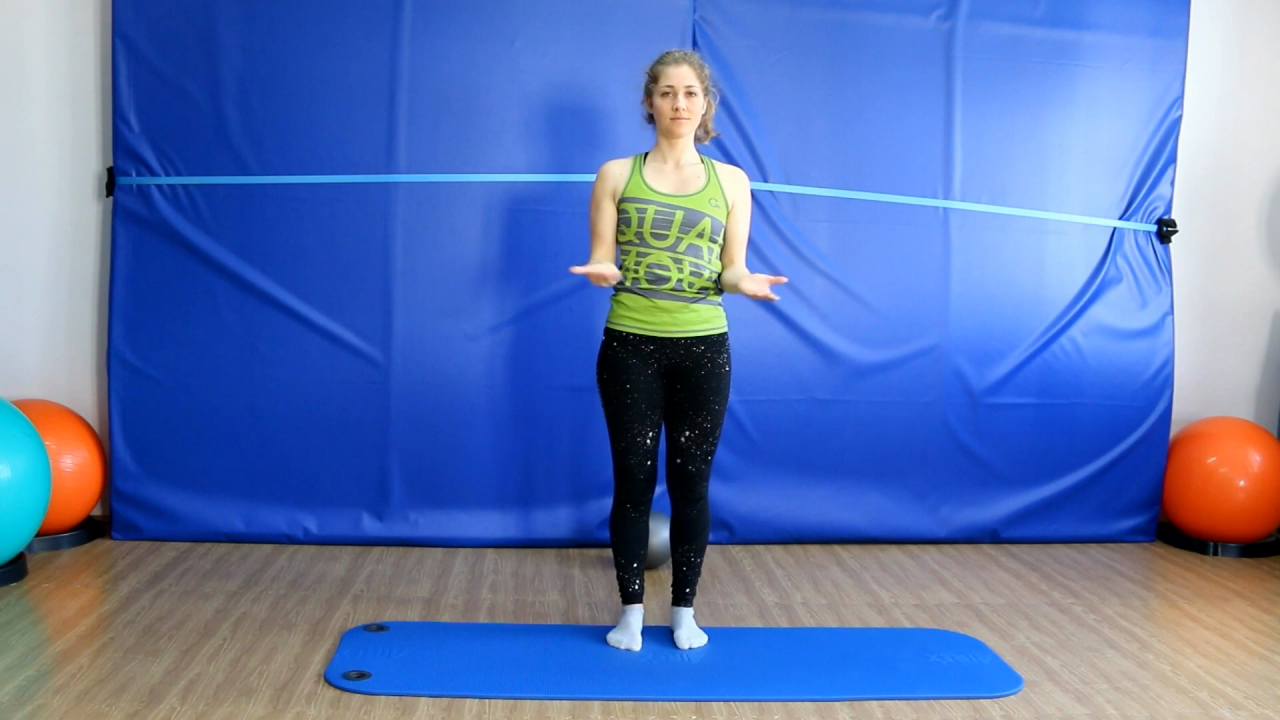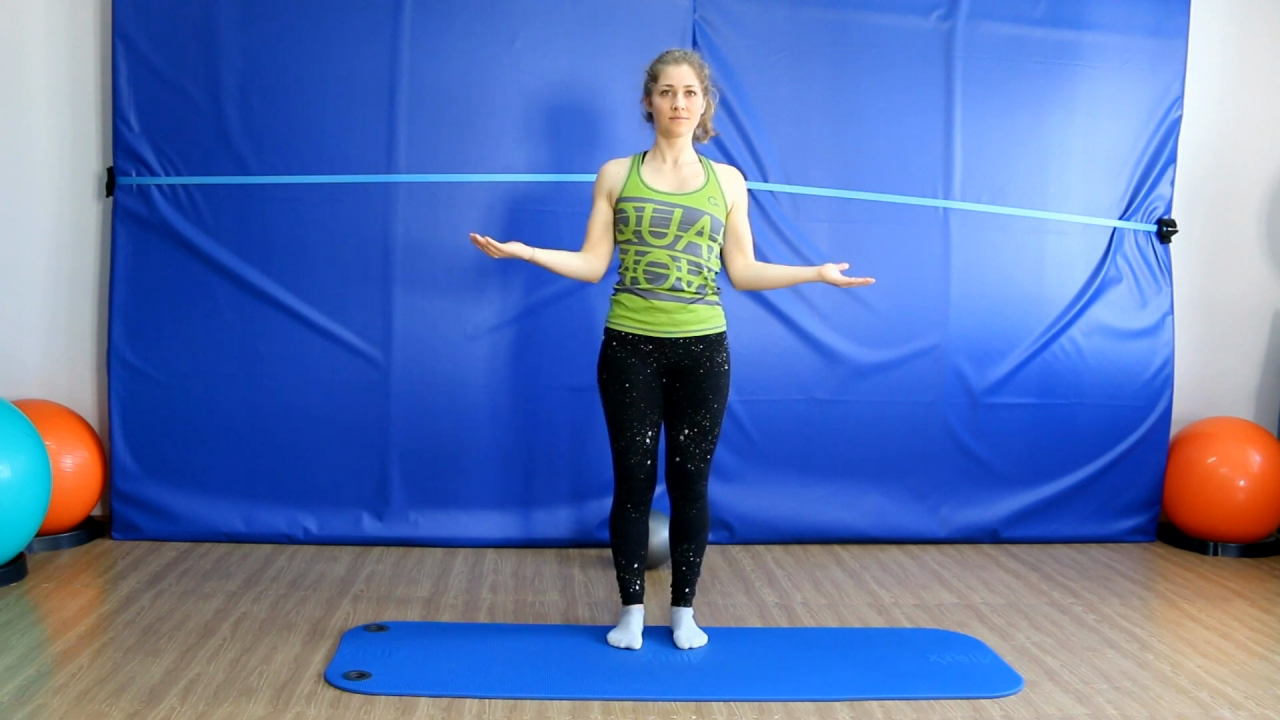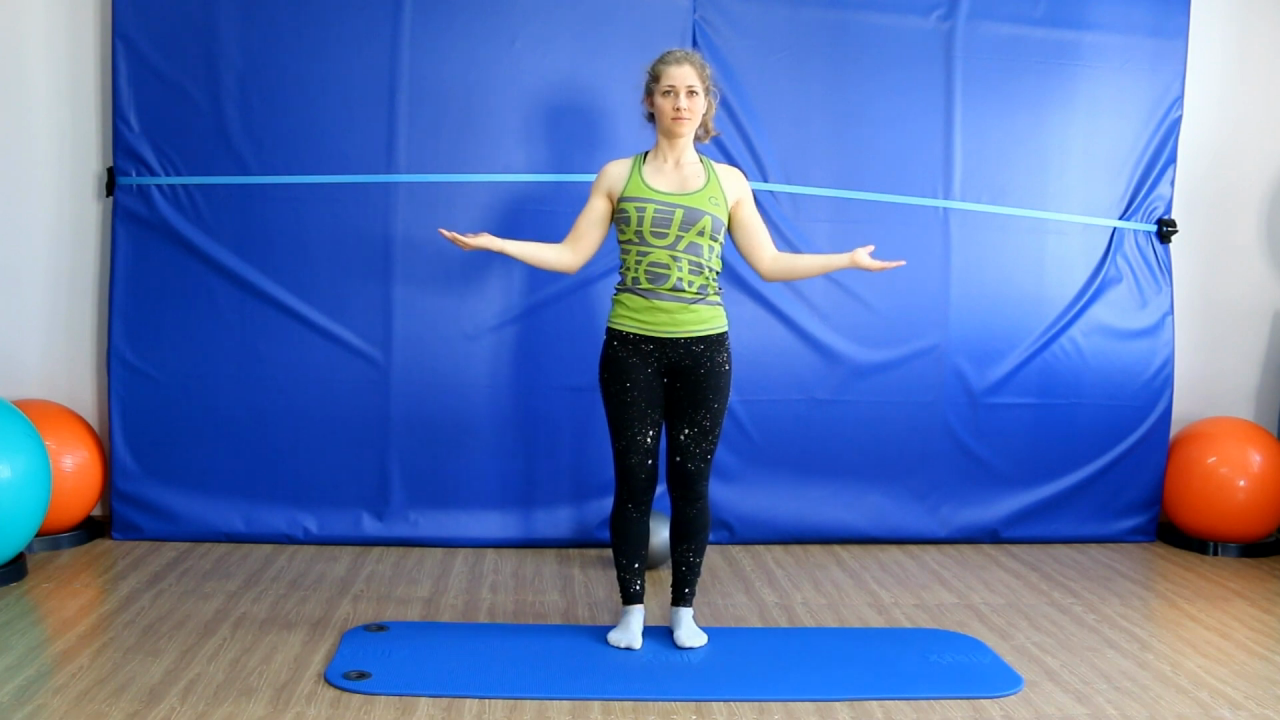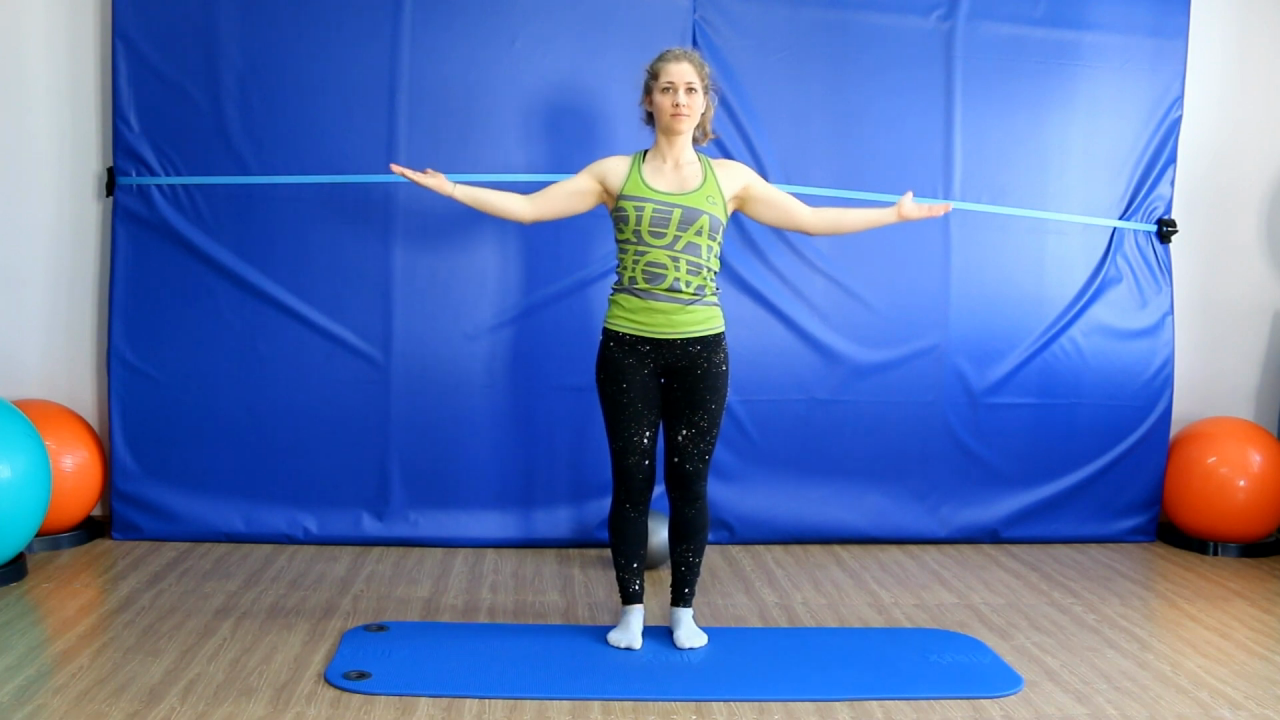
dt=0.7s
person 1, frame 1
left shoulder: (731, 181)
right shoulder: (616, 174)
left elbow: (733, 267)
right elbow: (601, 259)
left wrist: (745, 281)
right wrist: (603, 272)
left hip: (704, 348)
right hip: (630, 347)
left knee: (691, 481)
right knee: (633, 479)
left ankle: (684, 610)
right ankle: (631, 609)
person 1, frame 2
left shoulder: (728, 181)
right shoulder: (616, 174)
left elbow: (743, 271)
right elbow: (592, 265)
left wrist: (817, 272)
right wrist: (525, 251)
left hip: (703, 348)
right hip: (630, 346)
left knee: (690, 482)
right knee: (633, 480)
left ankle: (684, 610)
right ankle: (631, 609)
person 1, frame 3
left shoulder: (730, 181)
right shoulder: (617, 175)
left elbow: (768, 263)
right elbow: (571, 255)
left wrist: (847, 260)
right wrist: (497, 243)
left hip: (704, 349)
right hip: (632, 347)
left knee: (691, 482)
right knee: (634, 480)
left ankle: (684, 610)
right ankle: (632, 609)
person 1, frame 4
left shoulder: (730, 177)
right shoulder: (615, 171)
left elbow: (812, 219)
right elbow: (527, 207)
left wrist: (894, 214)
right wrist: (451, 188)
left hip: (701, 348)
right hip: (628, 348)
left knee: (690, 482)
right knee: (631, 481)
left ankle: (683, 610)
right ankle: (631, 609)
